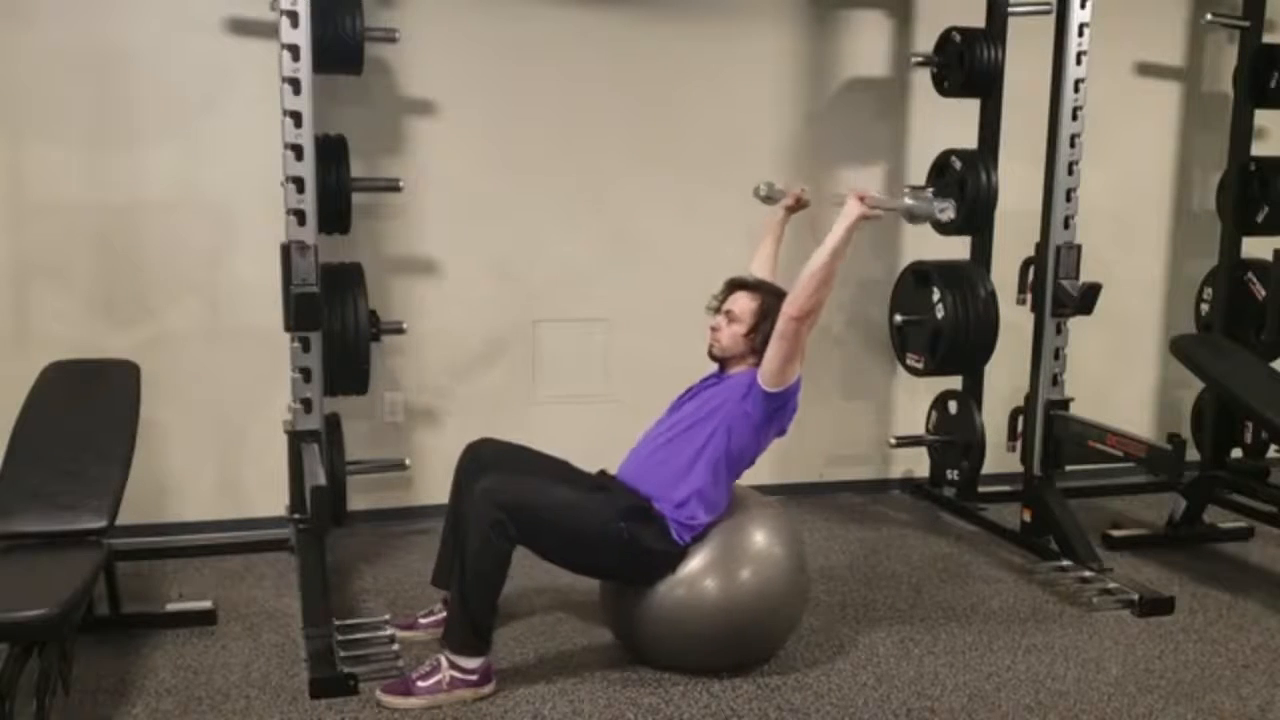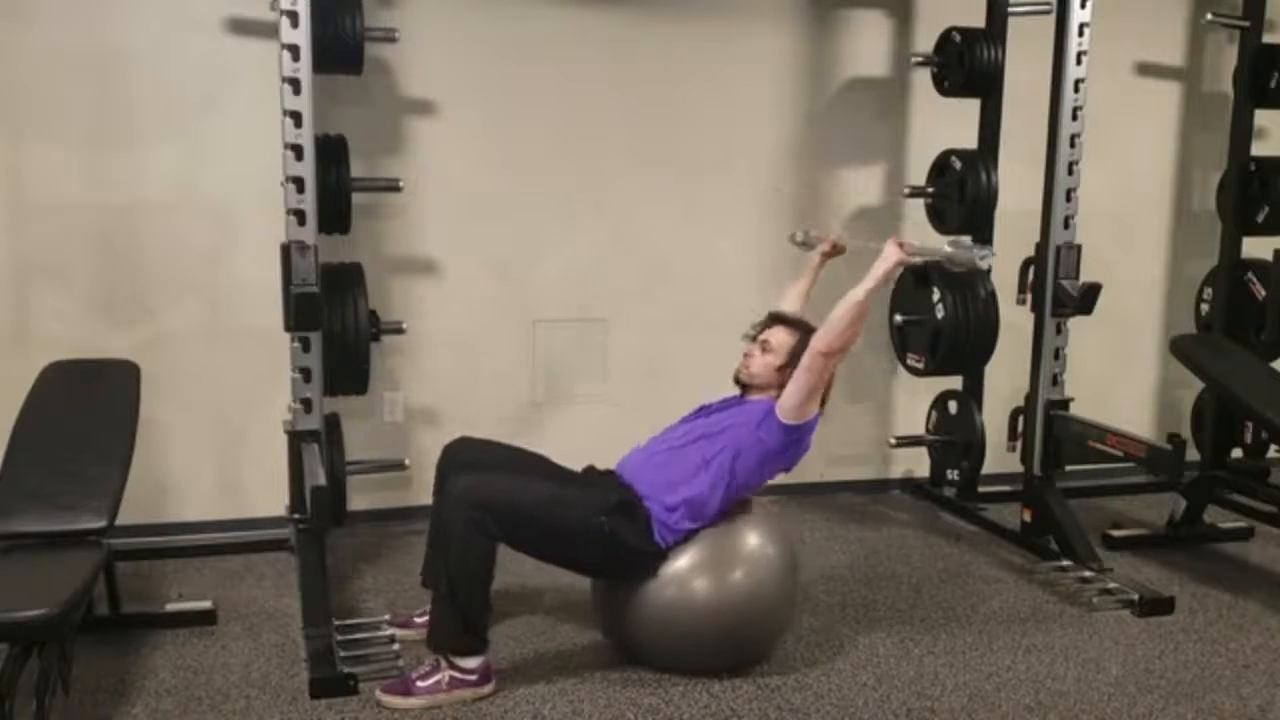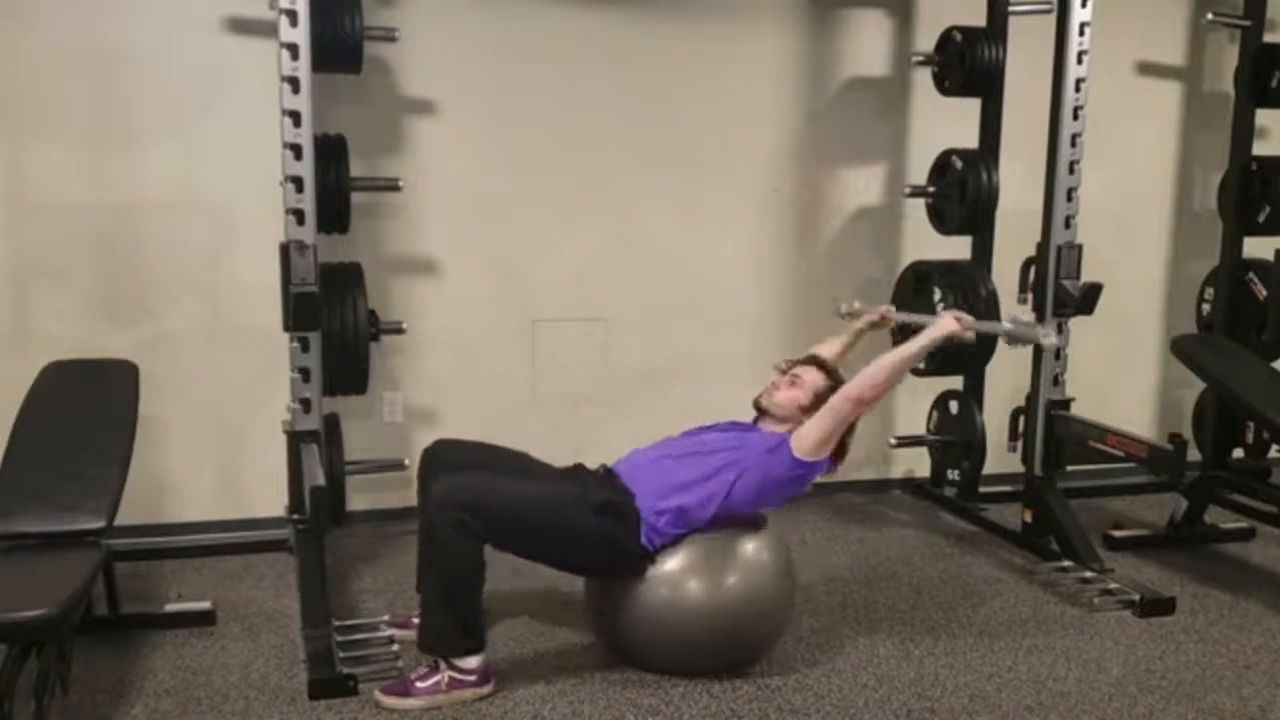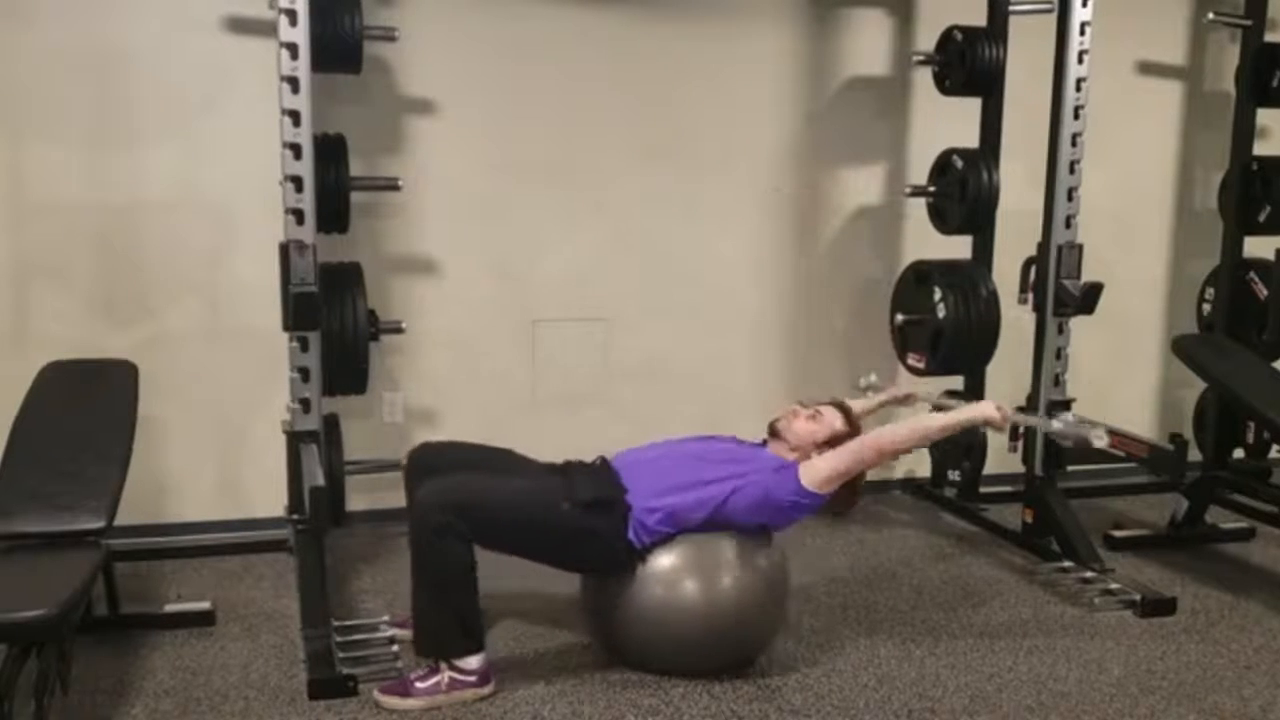
dt=0.3s
person 1, frame 1
left shoulder: (765, 395)
right shoulder: (726, 378)
left elbow: (797, 312)
right elbow: (754, 291)
left wrist: (844, 224)
right wrist: (780, 217)
left hip: (645, 534)
right hip: (614, 497)
left knee: (492, 498)
right knee: (483, 457)
left ankle: (466, 664)
right ankle: (455, 603)
person 1, frame 2
left shoulder: (779, 426)
right shoulder: (742, 405)
left elbow: (825, 347)
right elbow: (782, 324)
left wrist: (882, 268)
right wrist: (816, 261)
left hip: (631, 531)
right hip: (607, 495)
left knee: (471, 498)
right knee: (463, 457)
left ankle: (464, 664)
right ankle: (448, 607)
person 1, frame 3
left shoulder: (788, 462)
right shoulder: (751, 435)
left elbow: (855, 397)
right elbow: (810, 366)
left wrist: (934, 334)
right wrist: (860, 327)
left hip: (614, 525)
right hip: (594, 488)
left knee: (452, 499)
right knee: (444, 459)
left ankle: (462, 666)
right ankle: (445, 608)
person 1, frame 4
left shoulder: (791, 486)
right shoulder: (762, 455)
left elbow: (877, 446)
right elbow: (829, 411)
left wrist: (972, 413)
right wrist: (888, 396)
left hip: (605, 523)
right hip: (591, 483)
left knee: (438, 503)
right knee: (429, 462)
left ankle: (461, 664)
right ankle: (443, 613)
